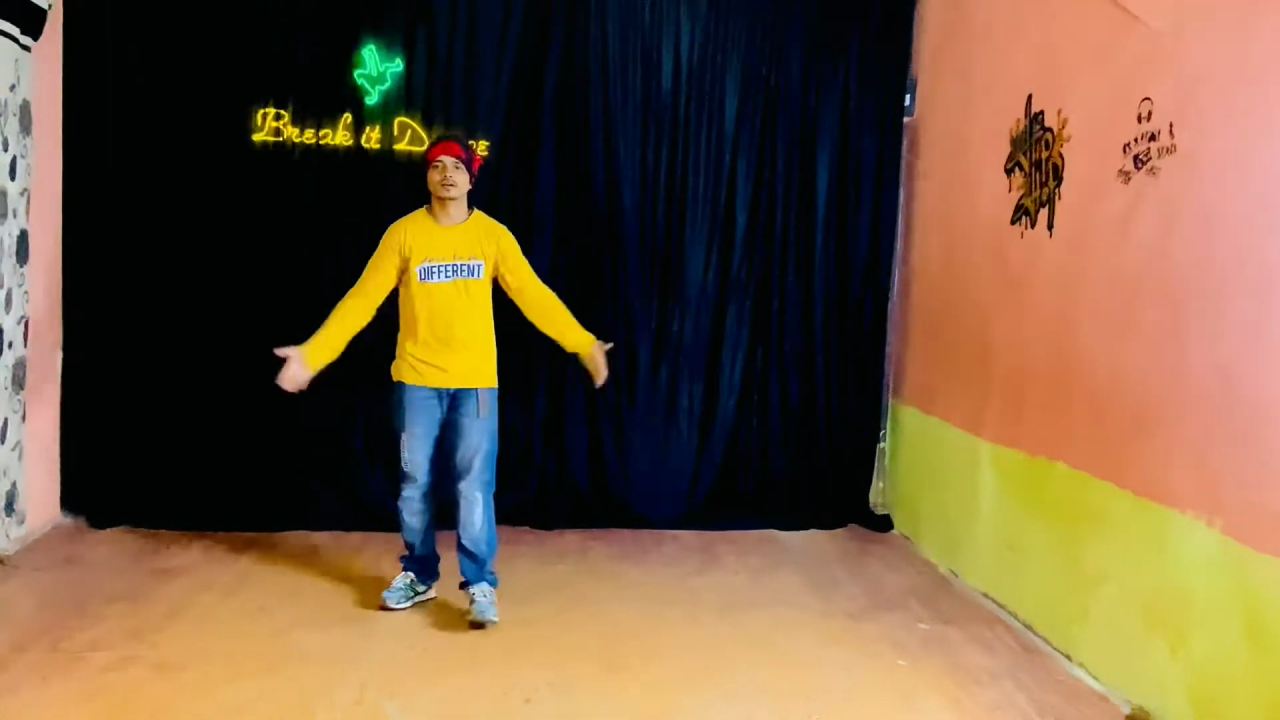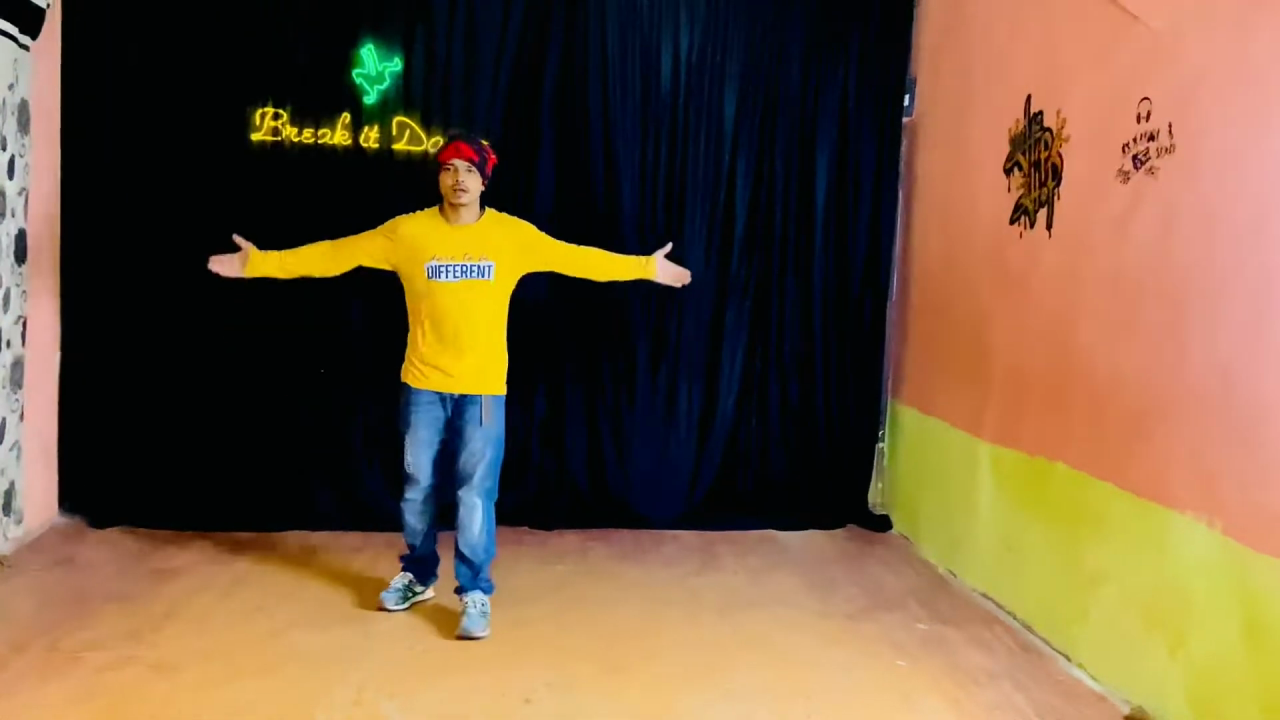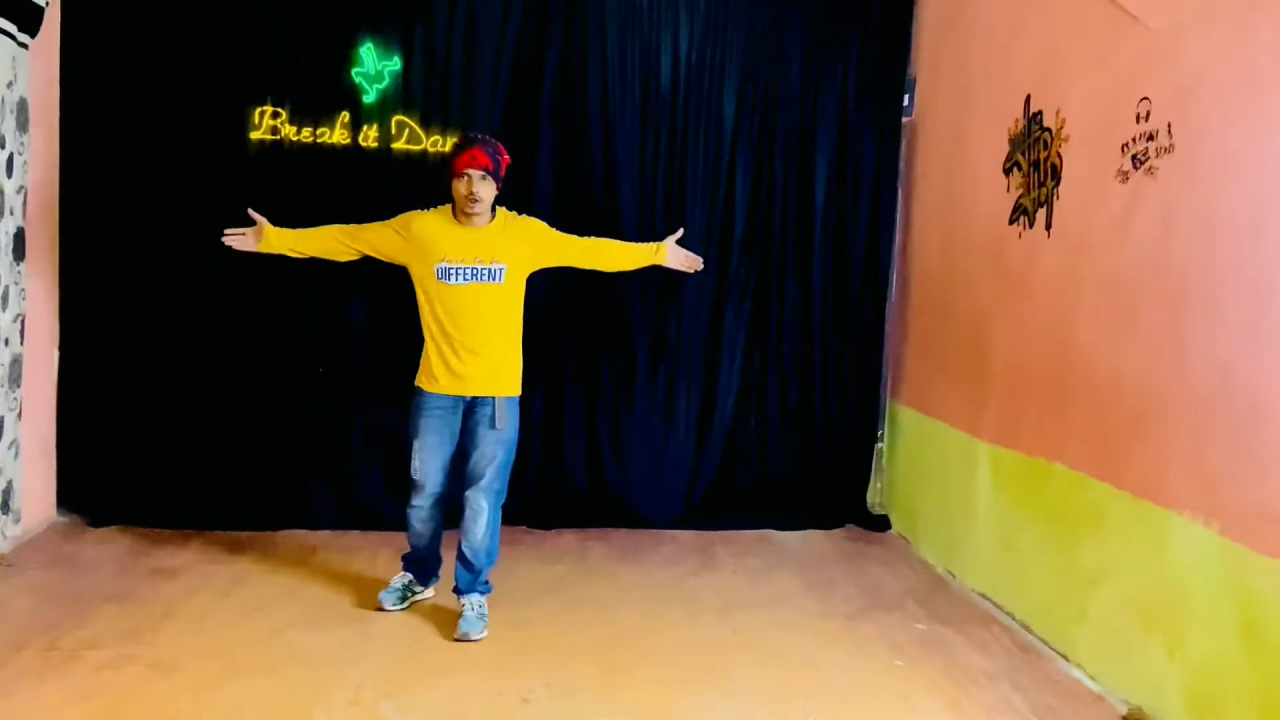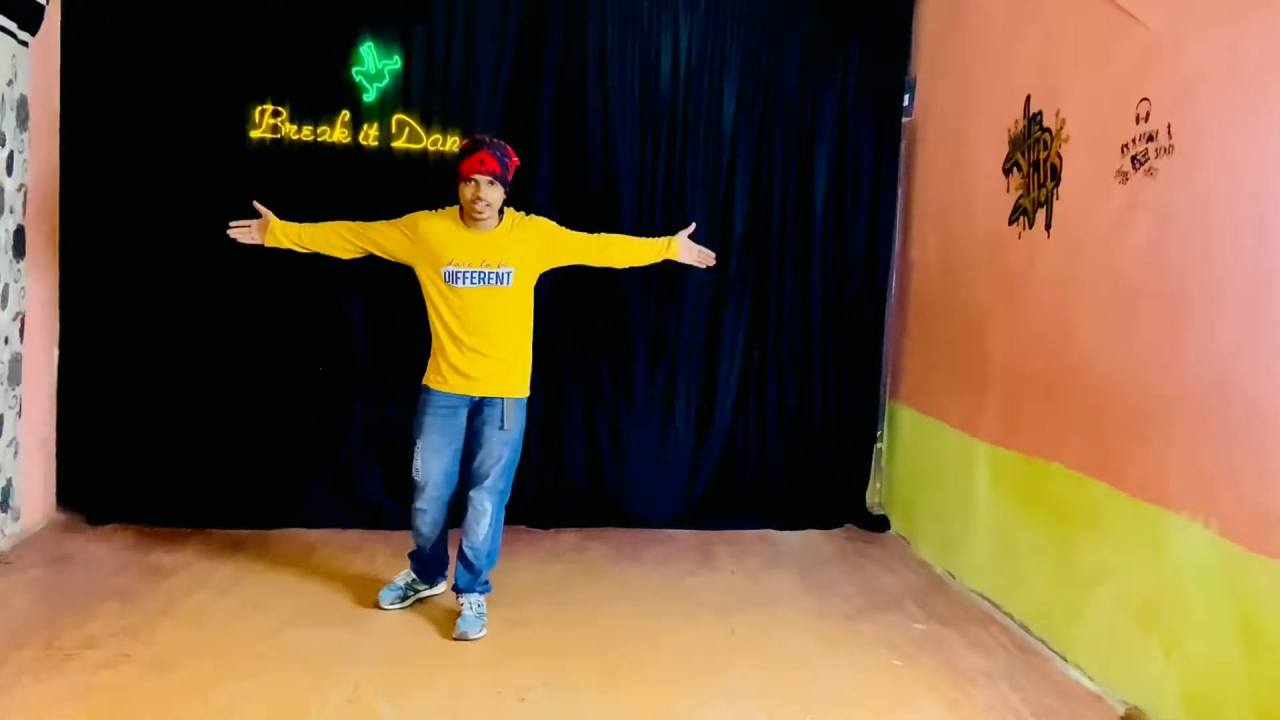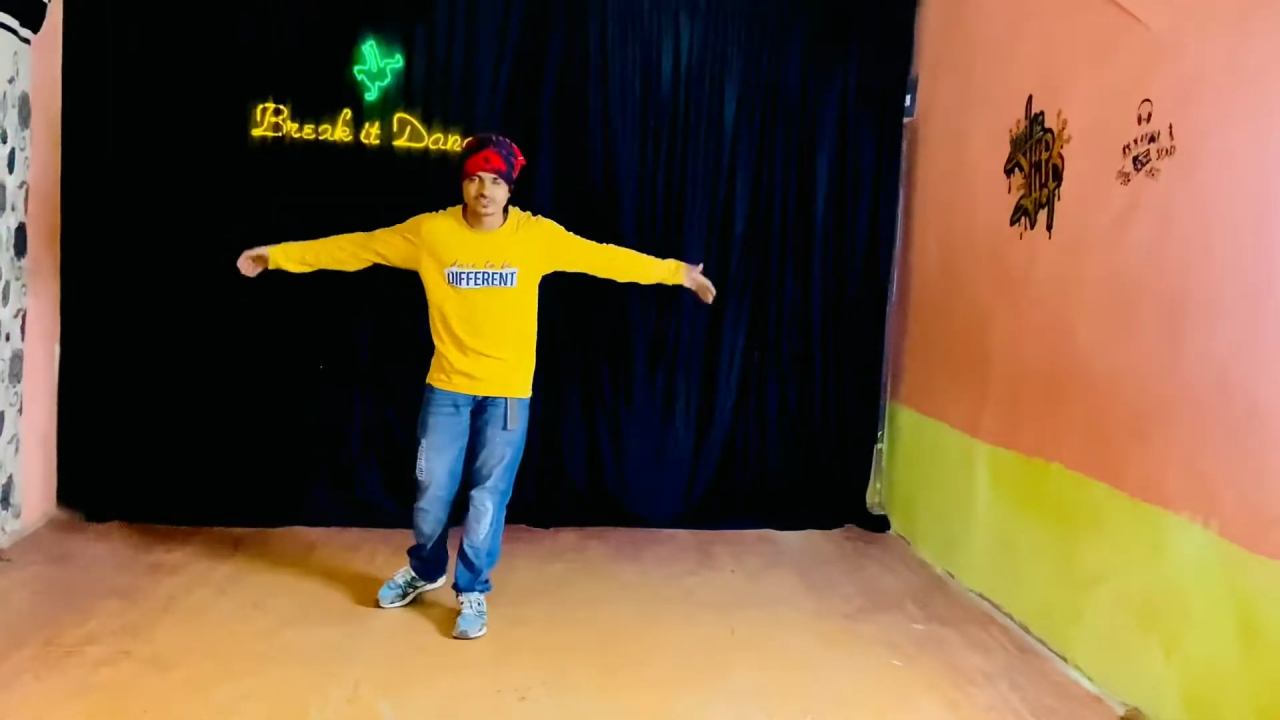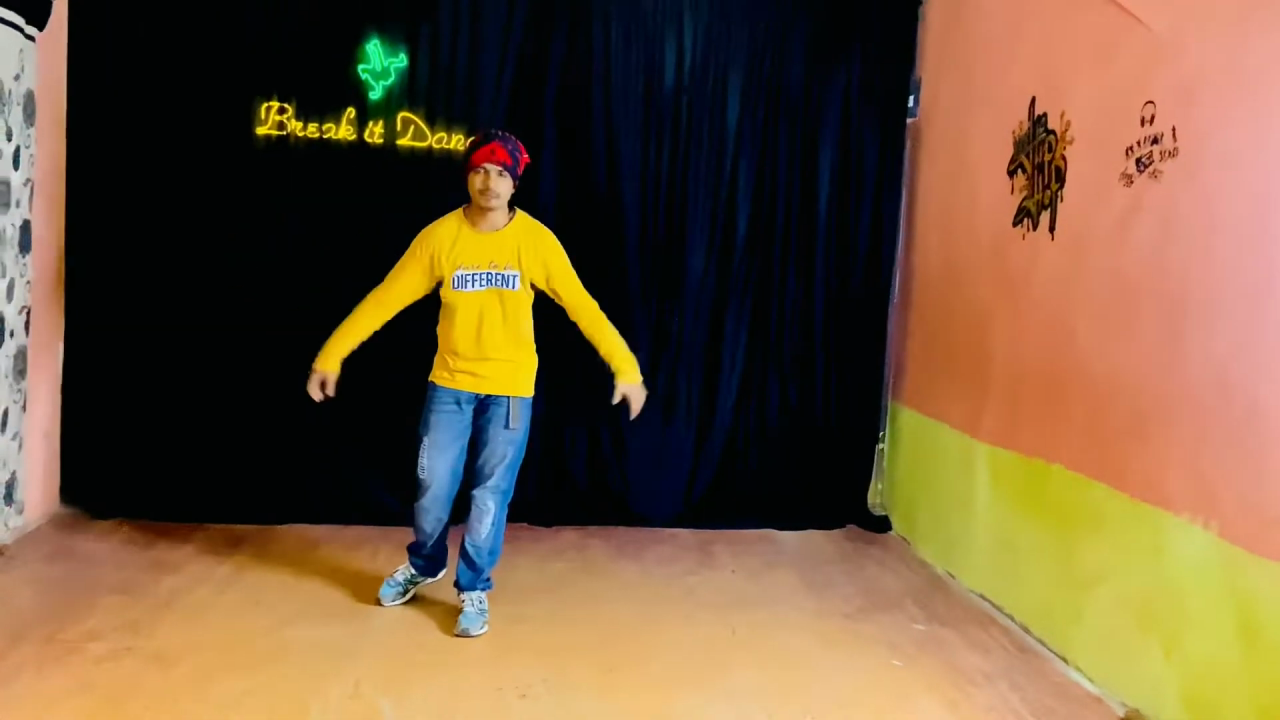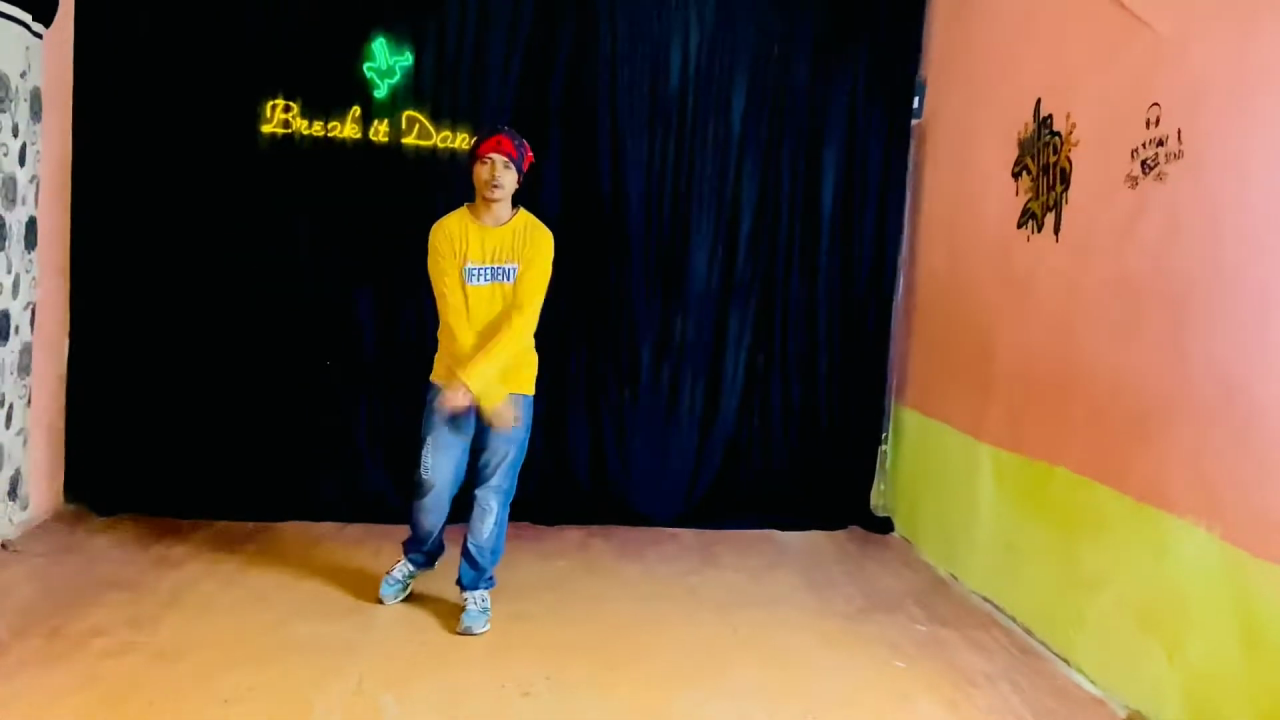
dt=0.2s
person 1, frame 1
left shoulder: (494, 234)
right shoulder: (403, 233)
left elbow: (533, 294)
right elbow: (363, 298)
left wrist: (583, 344)
right wrist: (313, 353)
left hip: (475, 381)
right hip: (417, 380)
left knee: (474, 481)
right knee: (415, 479)
left ankle: (479, 583)
right ankle: (419, 574)
person 1, frame 2
left shoulder: (511, 232)
right shoulder: (409, 230)
left elbow: (573, 258)
right elbow: (338, 254)
left wrist: (643, 268)
right wrist: (262, 263)
left hip: (484, 385)
right hip: (424, 383)
left knee: (477, 488)
right knee: (418, 483)
left ankle: (475, 592)
right ankle: (418, 575)
person 1, frame 3
left shoulder: (524, 234)
right shoulder: (418, 229)
left elbow: (589, 251)
right elbow: (346, 239)
left wrist: (656, 254)
right wrist: (273, 239)
left hip: (497, 389)
right hip: (437, 386)
left knee: (485, 492)
right knee: (426, 487)
left ankle: (474, 594)
right ankle: (419, 575)
person 1, frame 4
left shoulder: (533, 234)
right shoulder: (425, 230)
left elbow: (599, 247)
right elbow: (352, 236)
left wrist: (668, 248)
right wrist: (278, 231)
left hip: (504, 390)
right hip: (444, 386)
left knee: (488, 494)
right knee: (430, 488)
left ankle: (473, 593)
right ankle: (425, 573)
person 1, frame 5
left shoulder: (537, 234)
right shoulder: (429, 231)
left elbow: (601, 256)
right elbow: (357, 247)
left wrist: (673, 271)
right wrist: (282, 255)
left hip: (507, 389)
right hip: (447, 386)
left knee: (489, 494)
right knee: (432, 487)
left ankle: (473, 592)
right ankle: (425, 570)
person 1, frame 6
left shoulder: (536, 239)
right shoulder: (439, 236)
left elbow: (580, 304)
right elbow: (387, 296)
left wrist: (625, 366)
right wrist: (332, 355)
left hip: (511, 388)
right hip: (450, 384)
left knee: (492, 493)
right knee: (434, 486)
left ankle: (475, 590)
right ankle: (423, 565)
person 1, frame 7
left shoulder: (536, 236)
right shoulder: (445, 232)
left elbow: (521, 320)
right elbow: (456, 319)
left wrist: (476, 379)
right wrist: (485, 394)
left hip: (511, 380)
right hip: (451, 379)
left knee: (494, 492)
right knee: (436, 483)
left ankle: (476, 589)
right ankle: (417, 559)
